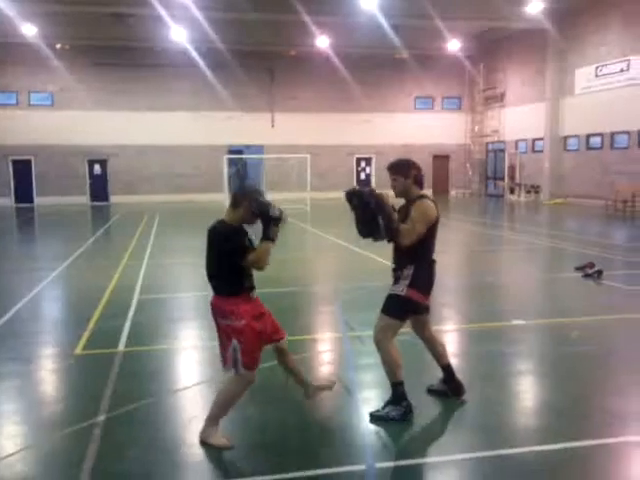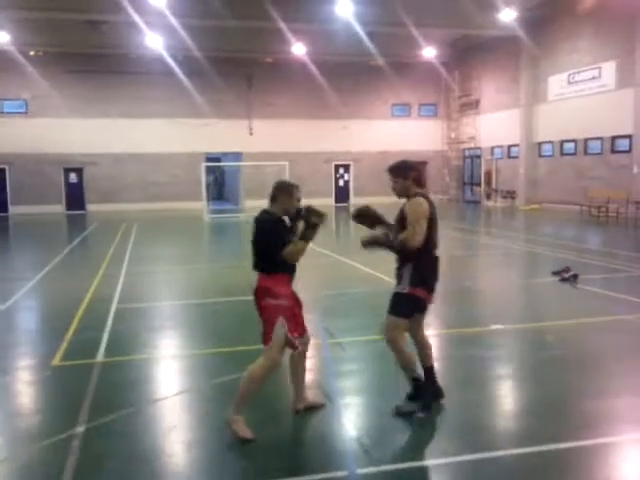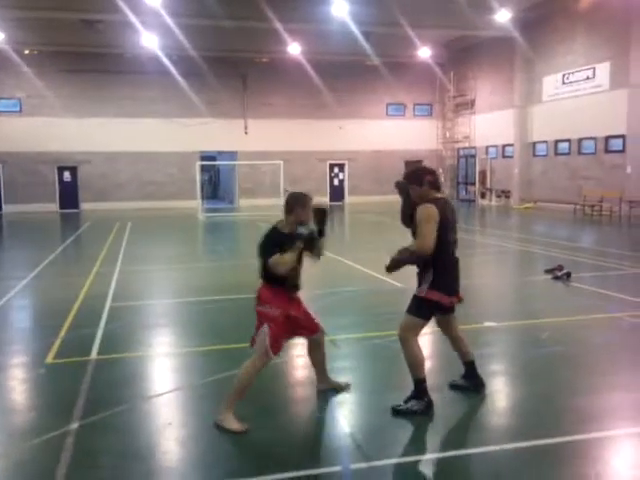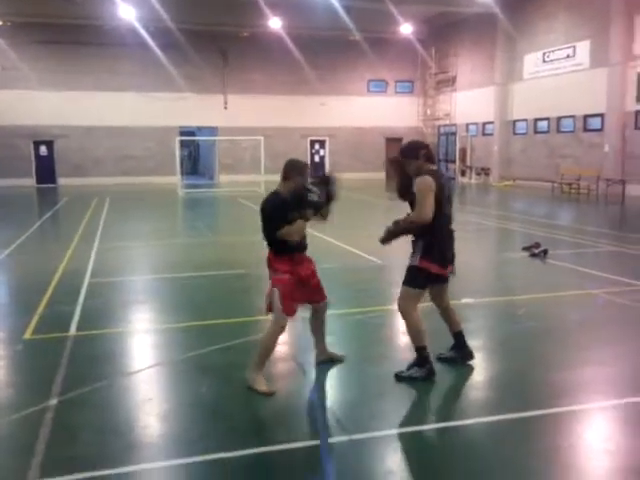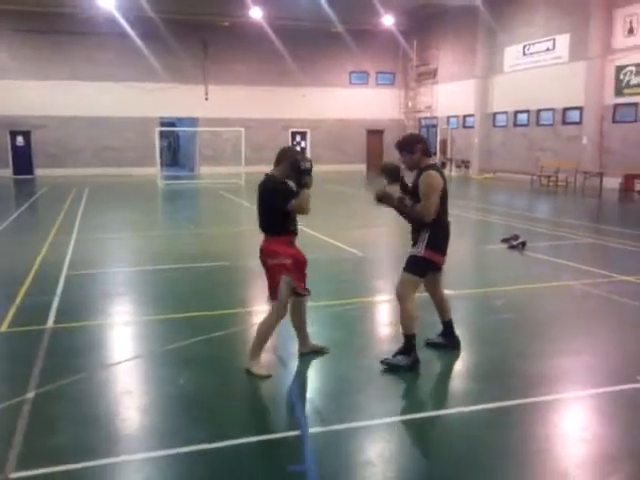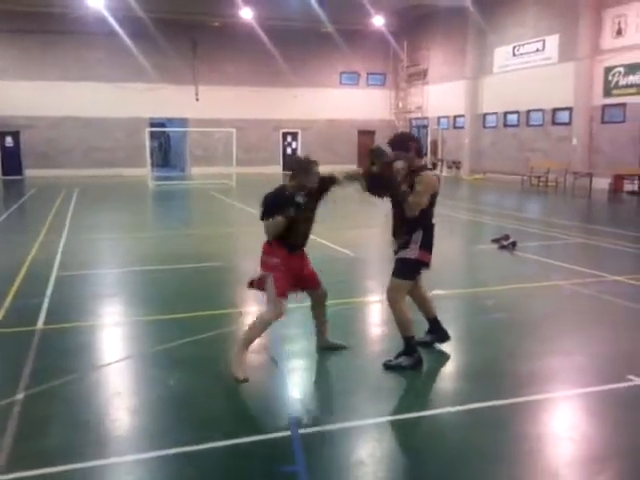
dt=0.7s
person 1, frame 1
left shoulder: (424, 206)
right shoulder: (409, 205)
left elbow: (405, 239)
right elbow: (392, 234)
left wrist: (387, 210)
left hip: (412, 277)
right hip: (415, 275)
left knee: (382, 335)
right knee: (423, 330)
left ankle: (400, 402)
right ankle: (451, 382)
person 1, frame 2
left shoulder: (417, 203)
right shoulder: (415, 203)
left elbow: (413, 241)
right elbow: (401, 234)
left wrist: (380, 238)
right wrist: (379, 221)
left hip: (415, 275)
right hip: (419, 273)
left knee: (393, 335)
right knee: (415, 331)
left ankle: (421, 393)
right ankle: (430, 385)
person 1, frame 3
left shoulder: (428, 209)
right shoulder: (443, 206)
left elbow: (424, 248)
right elbow: (420, 234)
left wrist: (401, 260)
left hip: (435, 279)
right hip: (444, 277)
left knee: (406, 333)
right knee: (448, 328)
left ankle: (421, 397)
right ankle: (472, 377)
person 1, frame 4
left shoulder: (424, 181)
right shoulder: (437, 178)
left elbow: (423, 216)
right elbow: (408, 196)
left wrist: (395, 229)
right wrist: (402, 179)
left hip: (428, 250)
right hip: (442, 247)
left knee: (406, 304)
right knee: (440, 300)
left ankle: (423, 364)
right ankle: (461, 348)
person 1, frame 5
left shoulder: (430, 176)
right shoulder: (424, 173)
left elbow: (426, 214)
right elbow: (416, 204)
left wrist: (394, 201)
right wrist: (400, 194)
left hip: (430, 239)
right hip: (430, 238)
left knee: (404, 290)
right knee: (433, 287)
left ankle: (409, 351)
right ankle: (449, 335)
person 1, frame 6
left shoulder: (426, 177)
right shoulder: (407, 173)
left elbow: (411, 210)
left wrist: (398, 181)
left hip: (416, 241)
right hip: (405, 239)
left knee: (394, 295)
right knee: (413, 287)
left ankle: (411, 353)
right ankle: (437, 331)
person 2, frame 1
left shoulder: (236, 229)
right shoulder: (223, 233)
left elbow: (251, 257)
right elbow: (259, 263)
left wrist: (269, 227)
right wrist: (270, 227)
left hip: (247, 301)
right hip: (232, 308)
left knee: (280, 346)
right knee: (244, 376)
left ankle: (307, 387)
right ankle: (209, 428)
person 2, frame 2
left shoulder: (273, 221)
right shoulder: (270, 222)
left elbow: (289, 248)
right elbow: (291, 255)
left wrist: (303, 224)
right wrist: (307, 229)
left hip: (279, 287)
right hip: (274, 289)
left knee: (300, 342)
right knee: (273, 356)
left ankle: (300, 398)
right ankle: (236, 414)
person 2, frame 3
left shoulder: (298, 232)
right shoulder: (271, 237)
left elbow: (316, 254)
right elbow: (280, 268)
left wrist: (320, 226)
right wrist: (298, 242)
left hip: (289, 298)
right hip: (272, 300)
left knee: (317, 335)
right knee: (260, 360)
left ankle: (325, 381)
right ankle: (225, 413)
person 2, frame 4
left shoulder: (297, 197)
right shoulder: (272, 205)
left elbow: (323, 216)
right elbow: (292, 236)
right wrist: (307, 211)
left hip: (301, 261)
right hip: (282, 266)
left knee: (320, 305)
right knee: (279, 323)
left ankle: (322, 351)
right ankle: (255, 373)
person 2, frame 5
left shoulder: (278, 184)
right shoulder: (273, 186)
left elbow: (296, 206)
right elbow: (303, 208)
left wrist: (301, 181)
right wrist: (303, 179)
left hip: (286, 247)
right hip: (277, 250)
left knee: (299, 297)
right knee: (279, 309)
left ankle: (305, 344)
right ankle: (253, 358)
person 2, frame 6
left shoulder: (314, 190)
right shoulder: (274, 198)
left elbow: (339, 178)
right elbow: (270, 231)
right wrist: (290, 210)
left hip: (297, 254)
right hip: (277, 256)
left knee: (320, 295)
right knee: (276, 310)
left ankle: (323, 340)
right ankle: (239, 355)
